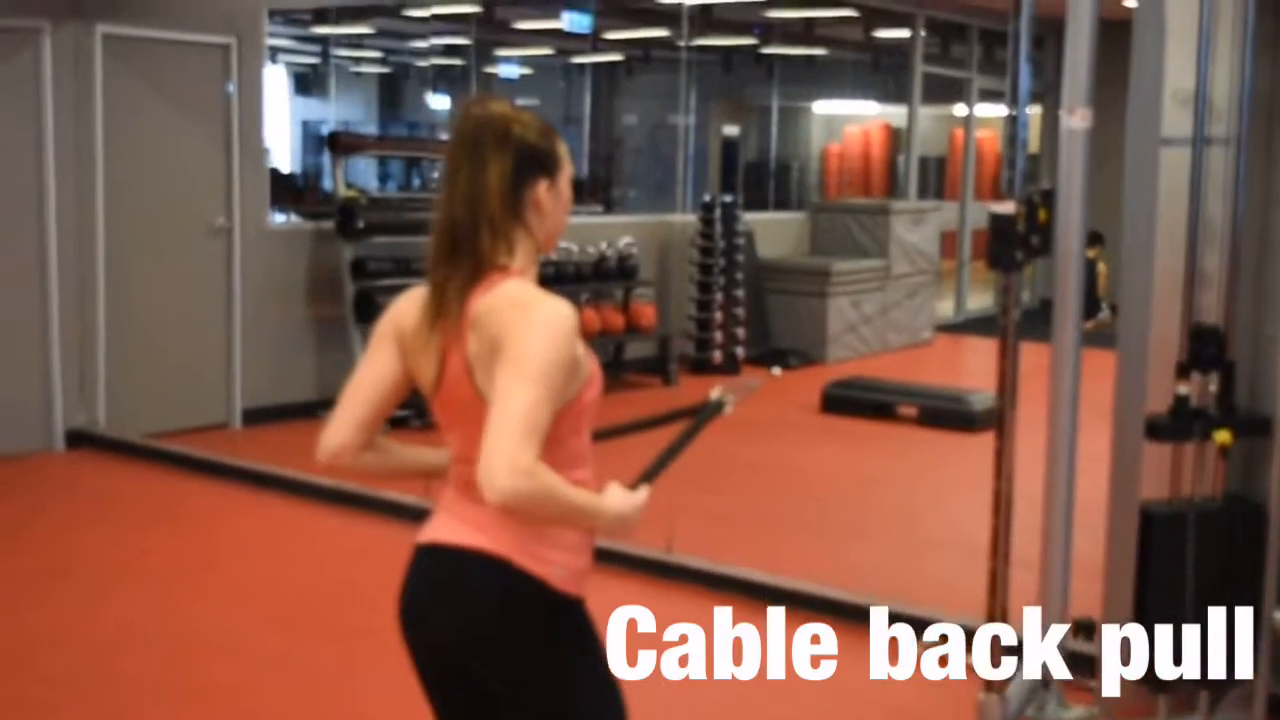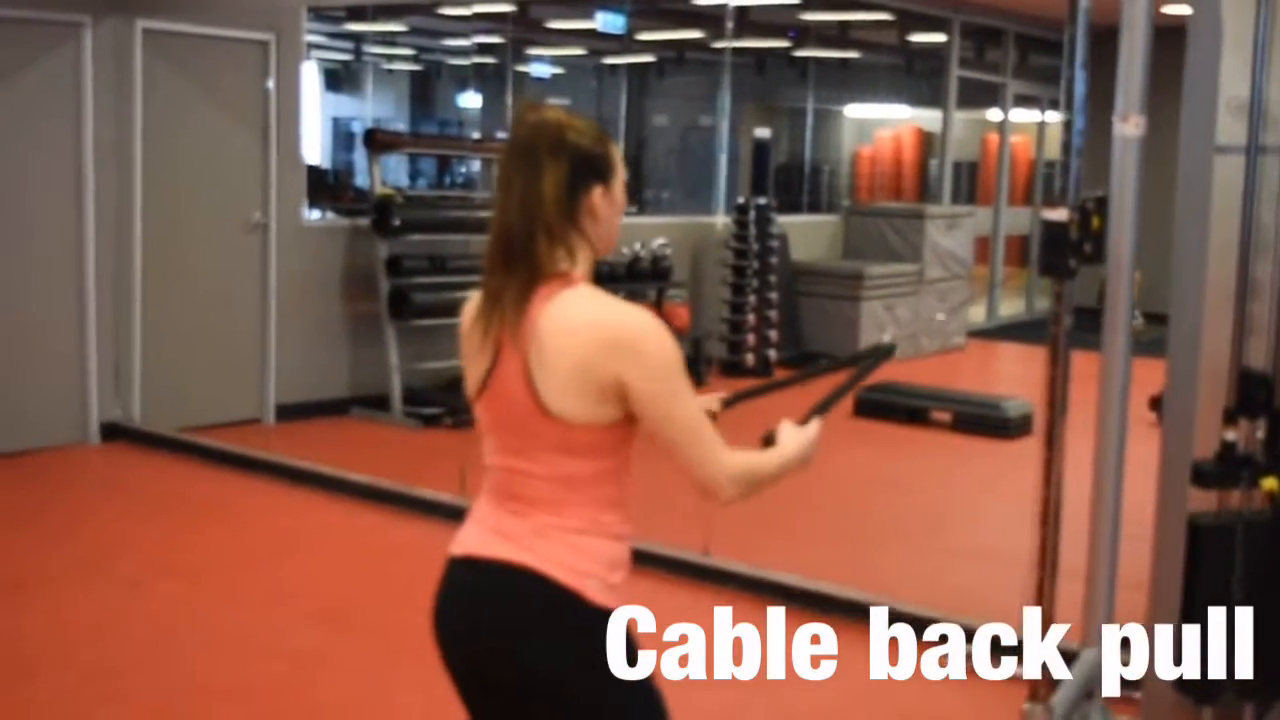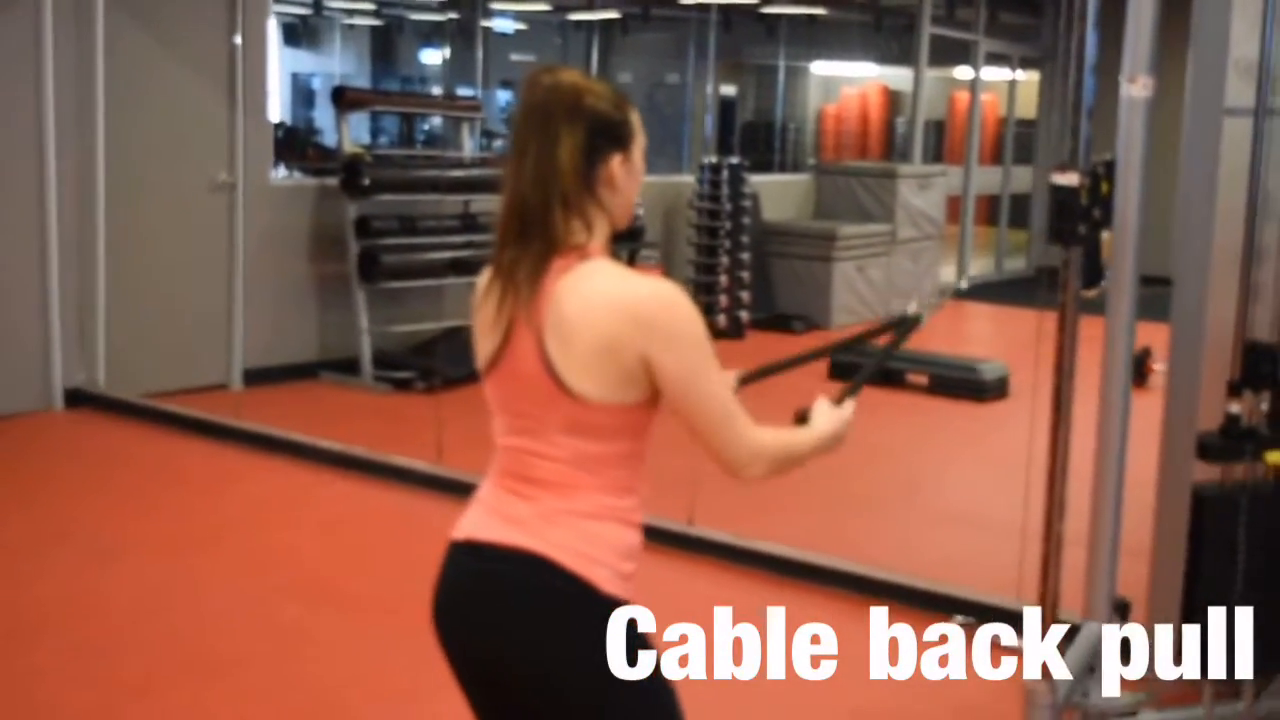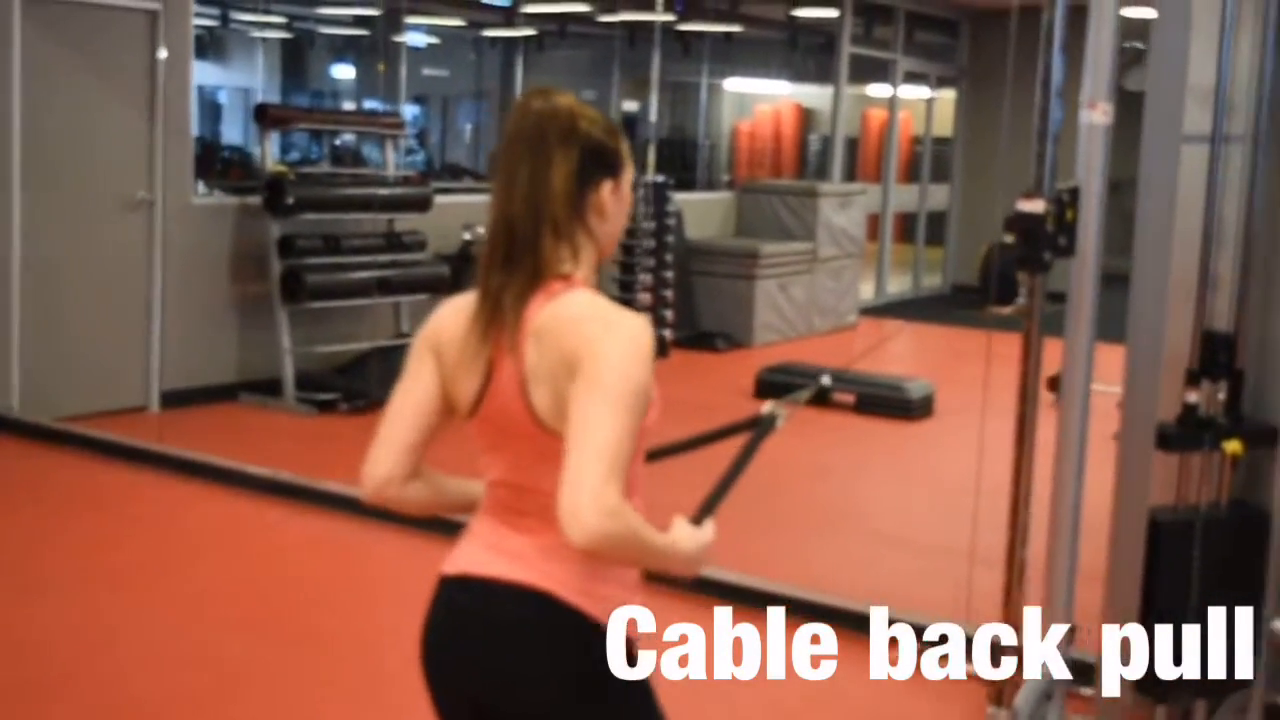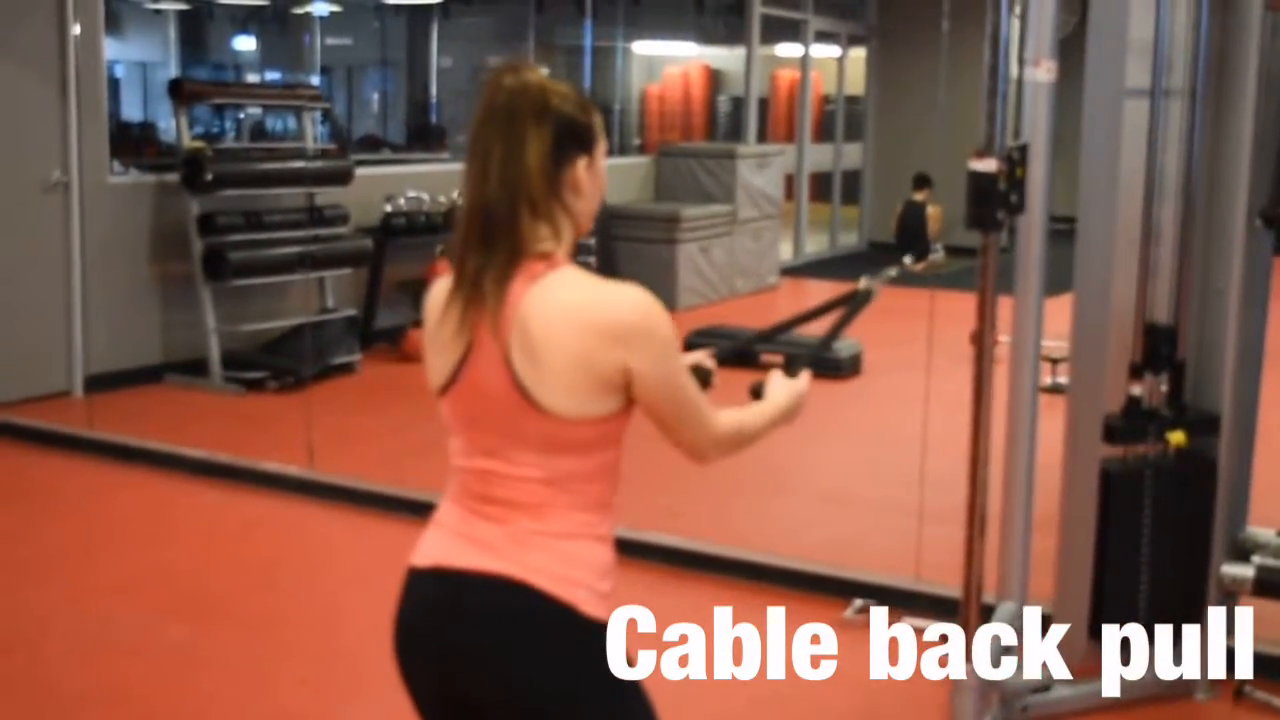
dt=1s
person 1, frame 1
left shoulder: (414, 312)
right shoulder: (542, 316)
left elbow: (340, 446)
right elbow: (508, 480)
right wrist: (608, 510)
left hip: (432, 585)
right hip: (520, 599)
person 1, frame 2
left shoulder: (480, 314)
right shoulder: (623, 330)
right elbow: (721, 479)
left wrist: (664, 411)
right wrist: (789, 450)
left hip: (466, 595)
right hip: (555, 609)
person 1, frame 3
left shoulder: (495, 288)
right shoulder: (645, 304)
right elbow: (747, 457)
left wrist: (680, 379)
right wrist: (823, 430)
left hip: (467, 581)
right hip: (565, 600)
person 1, frame 4
left shoulder: (454, 323)
right shoulder: (612, 331)
left elbow: (384, 480)
right elbow: (590, 520)
right wrist: (678, 550)
left hip: (456, 622)
right hip: (561, 638)
person 1, frame 5
left shoulder: (445, 301)
right shoulder: (618, 312)
right elbow: (704, 442)
right wrist: (776, 406)
left hip: (428, 608)
right hip: (541, 623)
